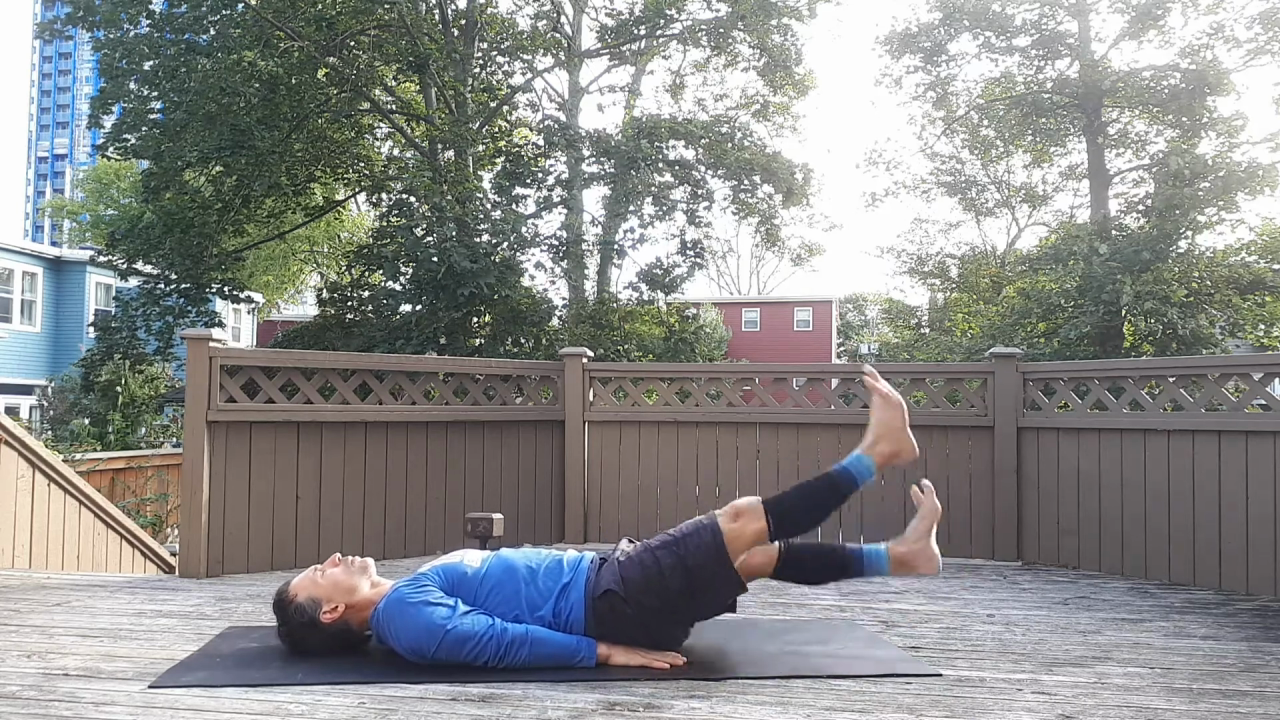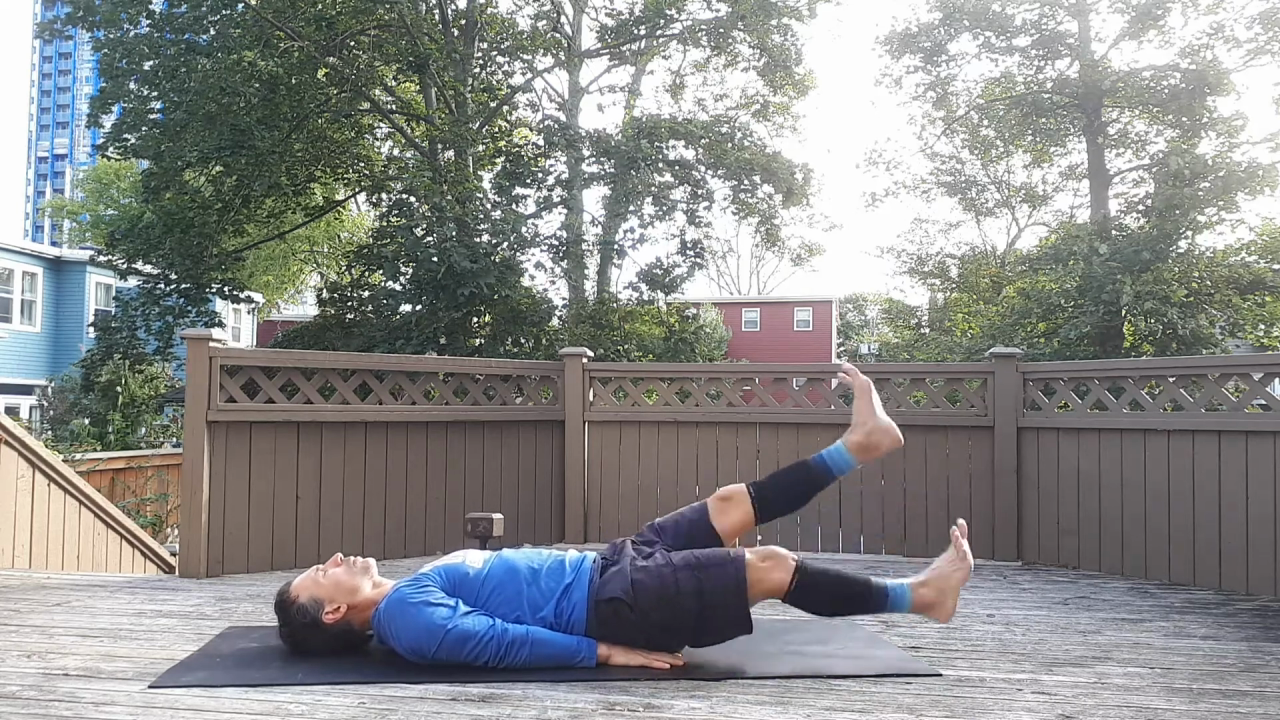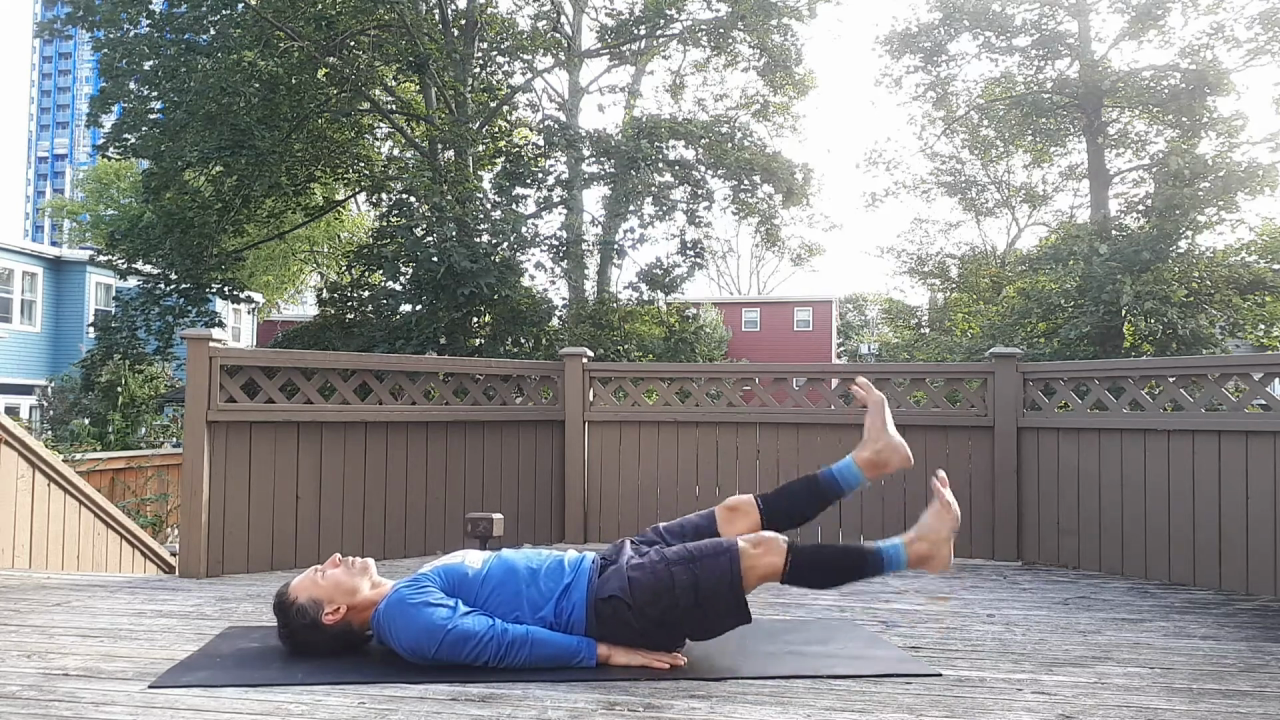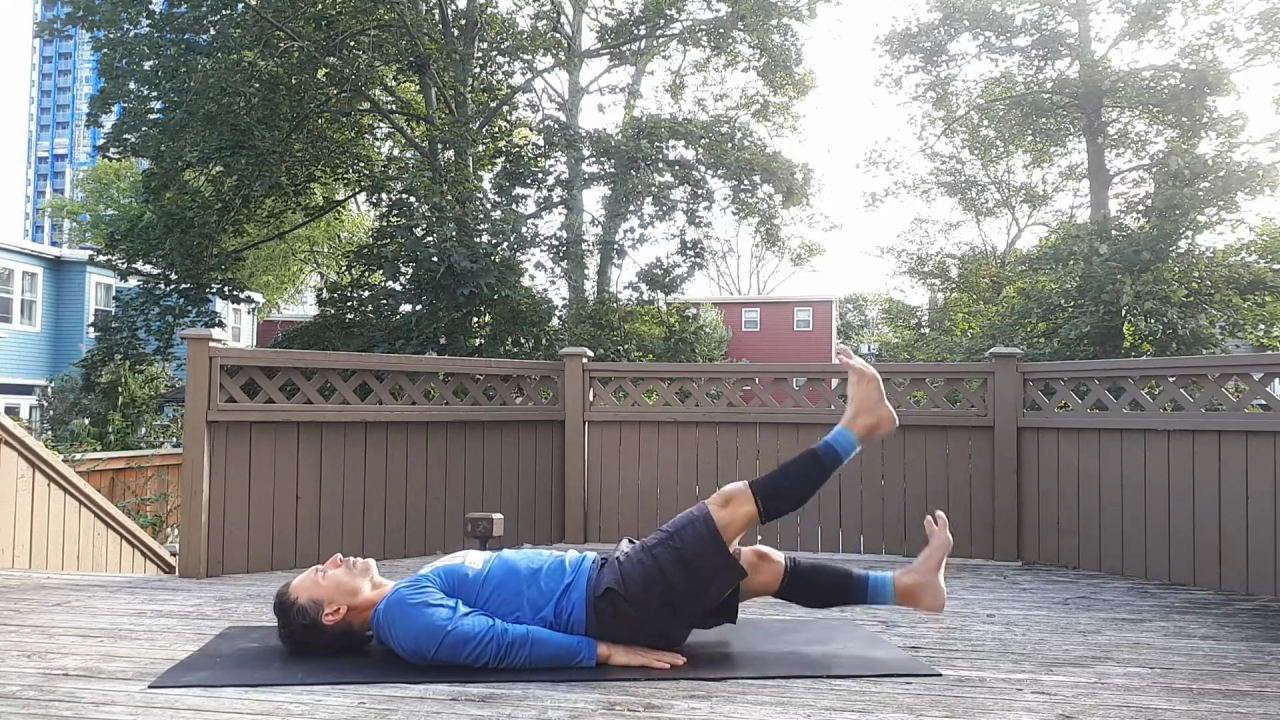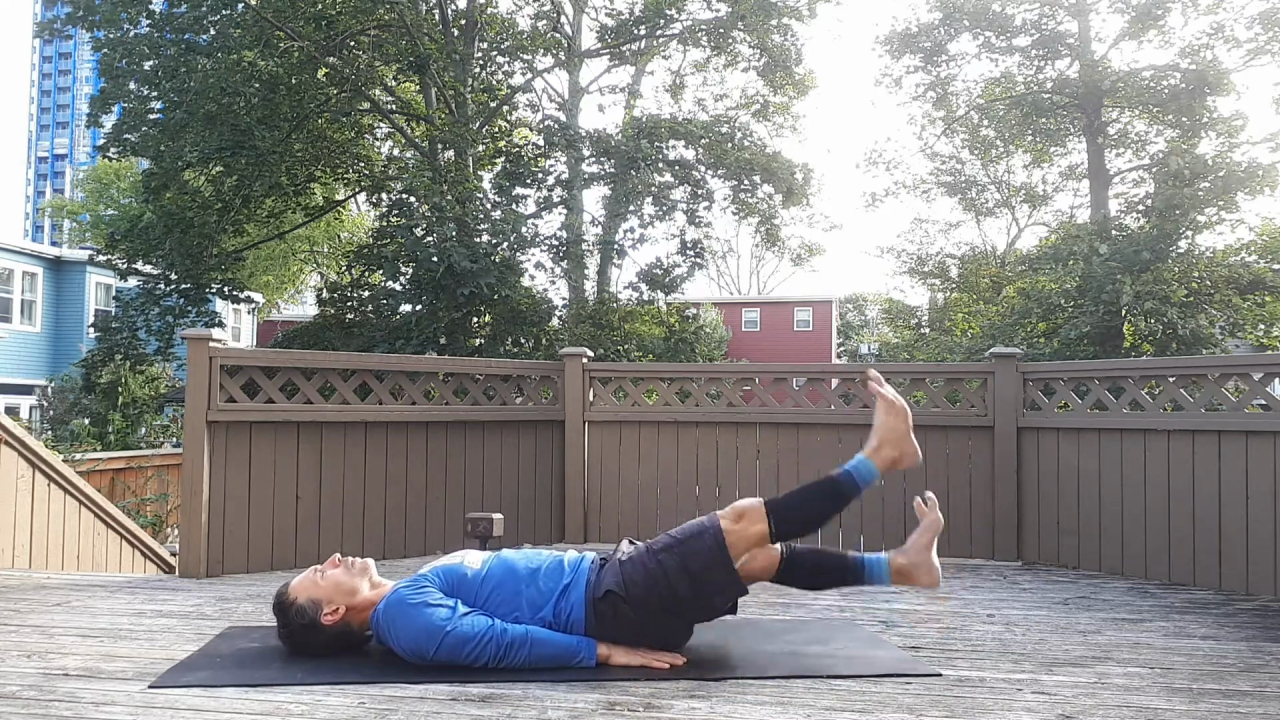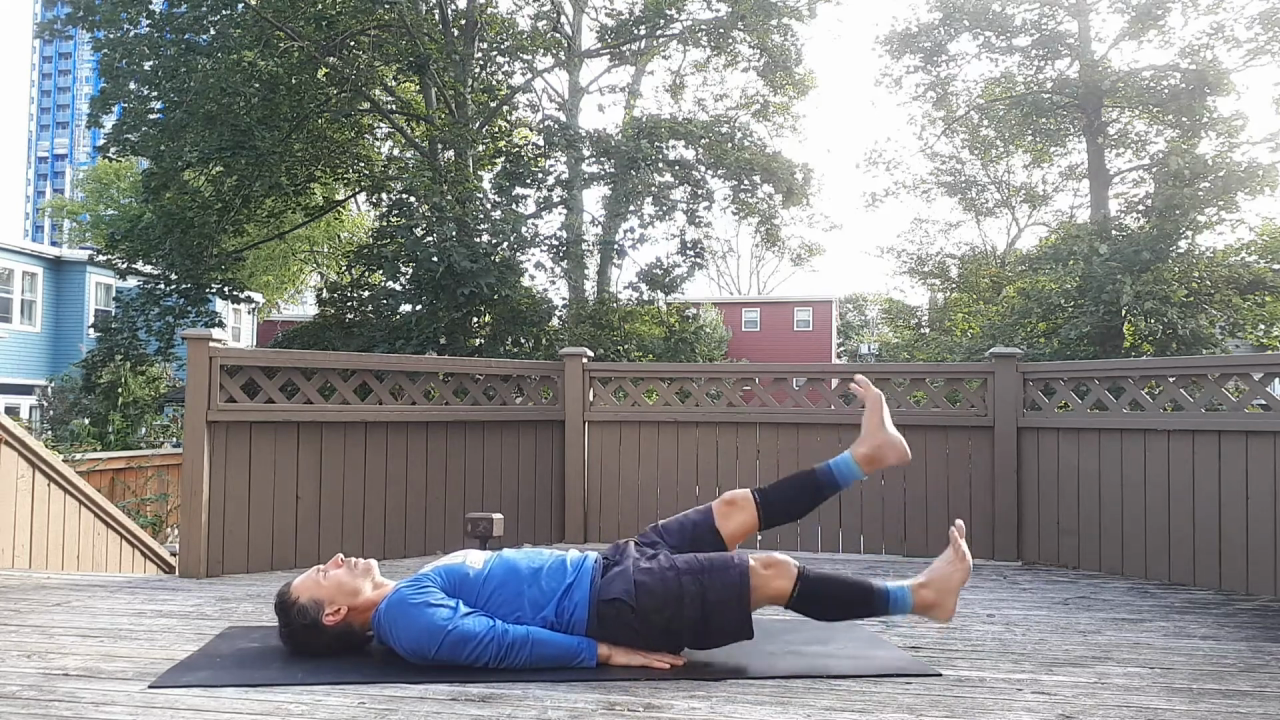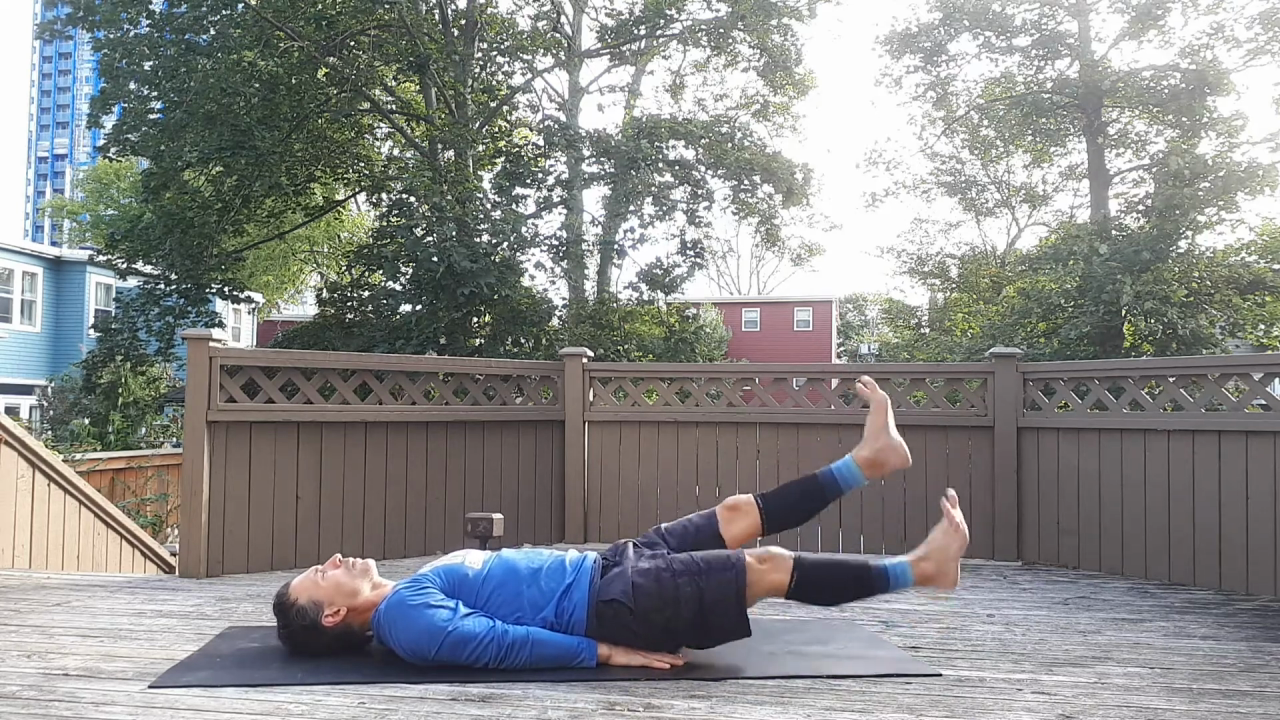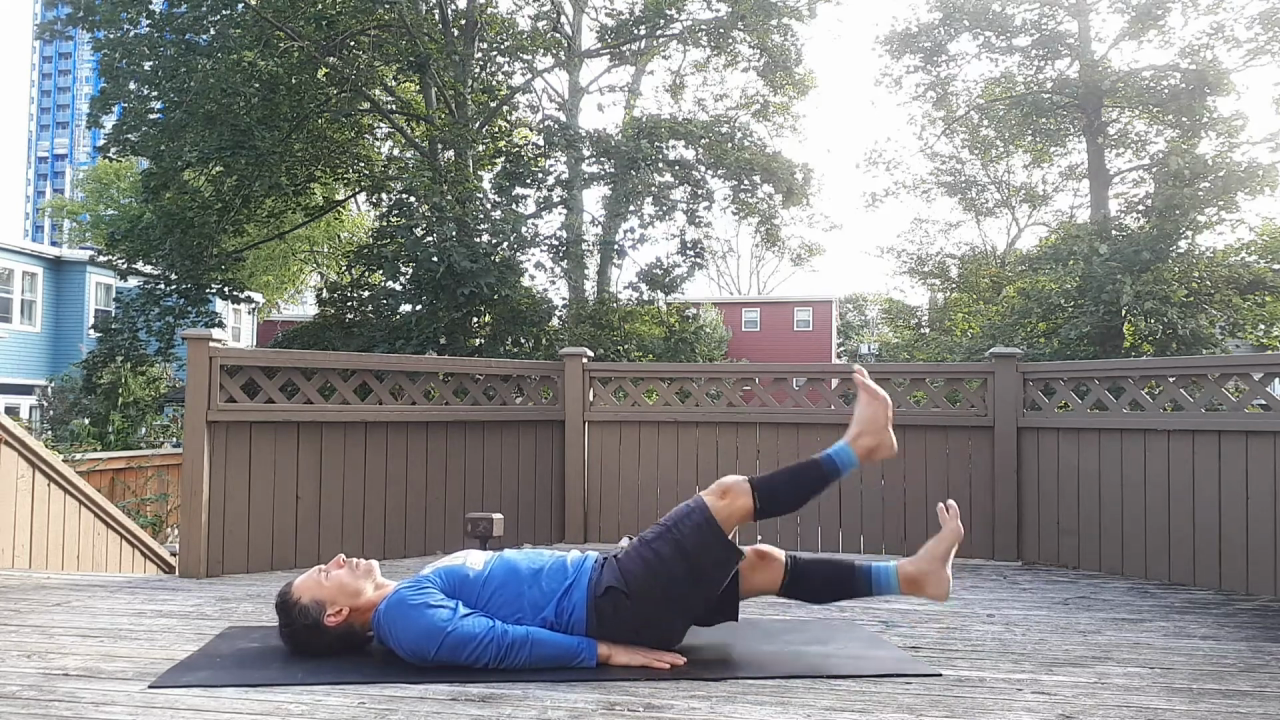
dt=0.2s
person 1, frame 1
left shoulder: (412, 588)
right shoulder: (405, 619)
right elbow: (502, 640)
right wrist: (606, 650)
left hip: (603, 571)
right hip: (609, 601)
left knee: (761, 549)
right knee: (746, 520)
left ankle: (898, 555)
right ankle: (875, 454)
person 1, frame 2
left shoulder: (413, 592)
right shoulder: (407, 619)
right elbow: (503, 643)
right wrist: (608, 651)
left hip: (606, 569)
right hip: (612, 606)
left knee: (732, 505)
right knee: (769, 565)
left ankle: (857, 442)
right ankle: (915, 595)
person 1, frame 3
left shoulder: (415, 590)
right shoulder: (405, 618)
right elbow: (501, 641)
right wrist: (607, 650)
left hip: (604, 572)
right hip: (610, 603)
left knee: (744, 515)
right knee: (766, 549)
left ankle: (868, 461)
right ankle: (912, 553)
person 1, frame 4
left shoulder: (412, 592)
right shoulder: (405, 619)
right elbow: (502, 644)
right wrist: (607, 650)
left hip: (604, 576)
right hip: (612, 606)
left knee: (759, 562)
right knee: (734, 503)
left ankle: (903, 584)
right ankle: (854, 427)
person 1, frame 5
left shoulder: (414, 585)
right shoulder: (404, 620)
right elbow: (499, 640)
right wrist: (605, 649)
left hip: (604, 573)
right hip: (609, 601)
left knee: (762, 553)
right knee: (747, 519)
left ankle: (898, 566)
right ankle: (876, 459)
person 1, frame 6
left shoulder: (414, 589)
right shoulder: (405, 618)
right elbow: (500, 643)
right wrist: (609, 651)
left hip: (606, 569)
right hip: (612, 604)
left knee: (737, 509)
right knee: (771, 573)
left ankle: (866, 455)
right ankle: (915, 596)
person 1, frame 7
left shoulder: (415, 588)
right shoulder: (407, 621)
right elbow: (504, 643)
right wrist: (609, 649)
left hip: (608, 570)
right hip: (612, 600)
left knee: (745, 515)
right knee: (773, 567)
left ankle: (870, 460)
right ankle: (916, 571)
person 1, frame 8
left shoulder: (413, 595)
right shoulder: (406, 620)
right elbow: (503, 646)
right wrist: (610, 650)
left hip: (601, 581)
right hip: (609, 607)
left knee: (760, 563)
right knee: (729, 496)
left ankle: (907, 575)
right ankle: (859, 447)
